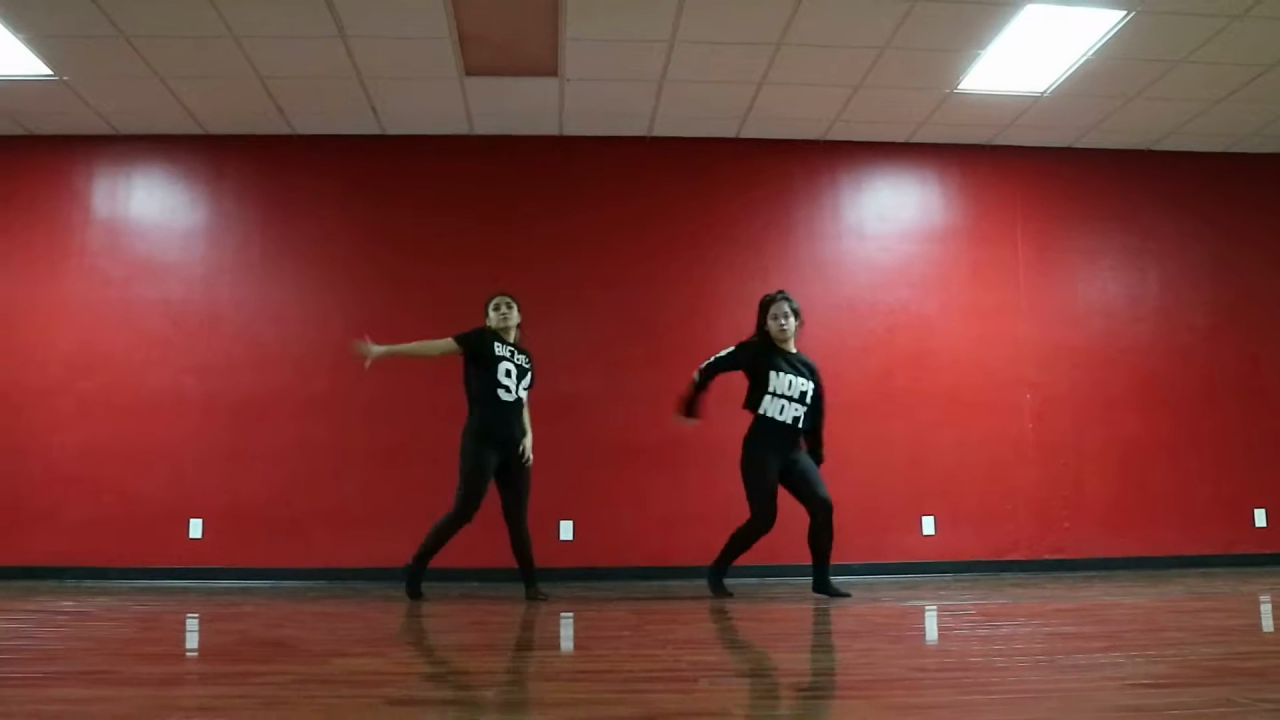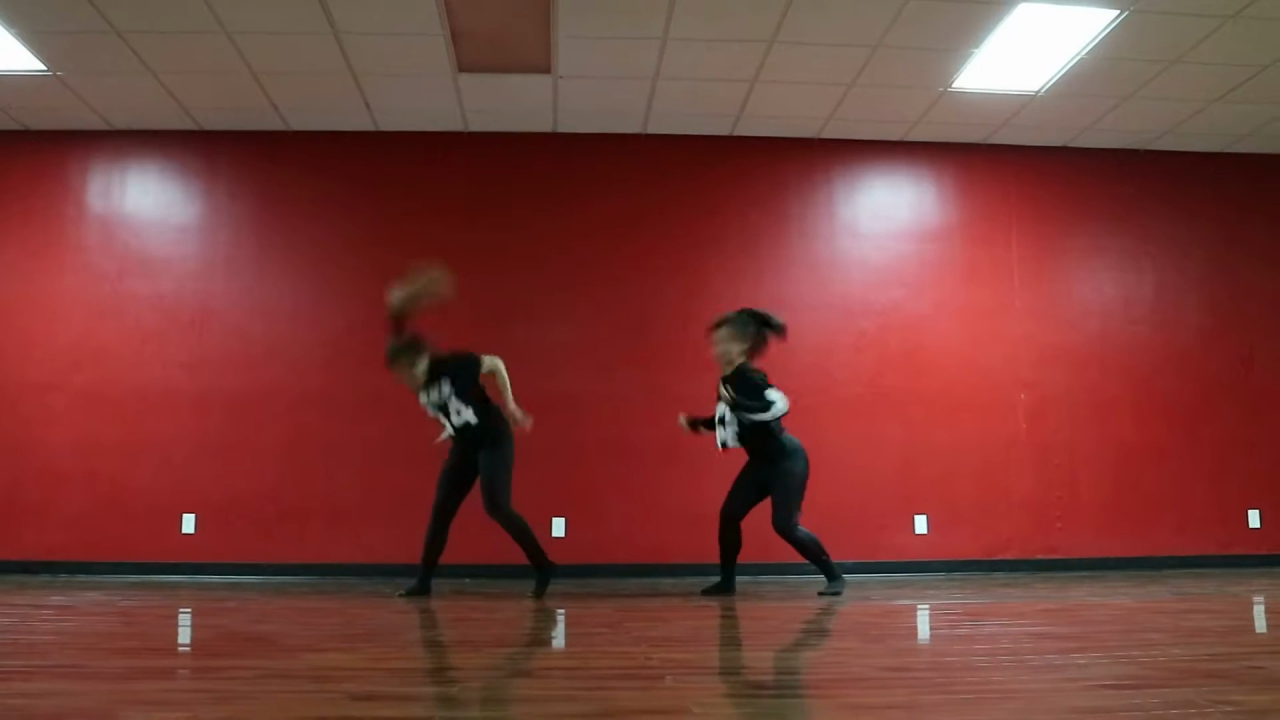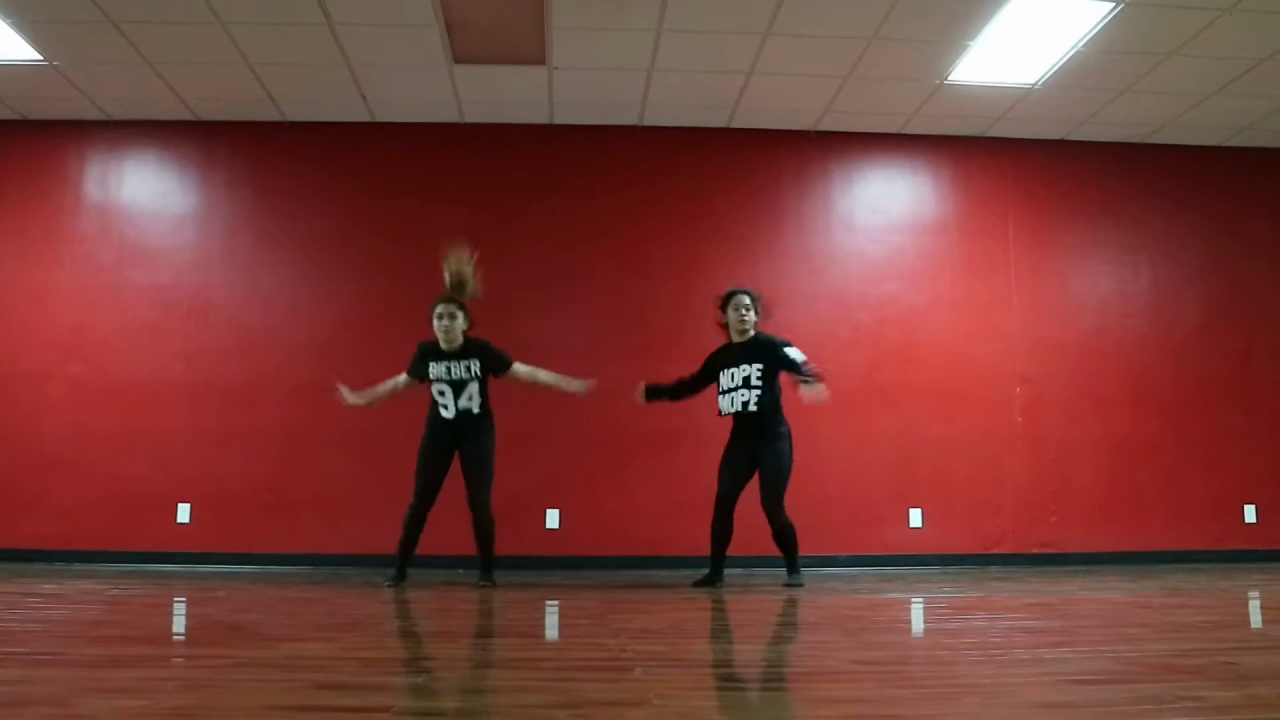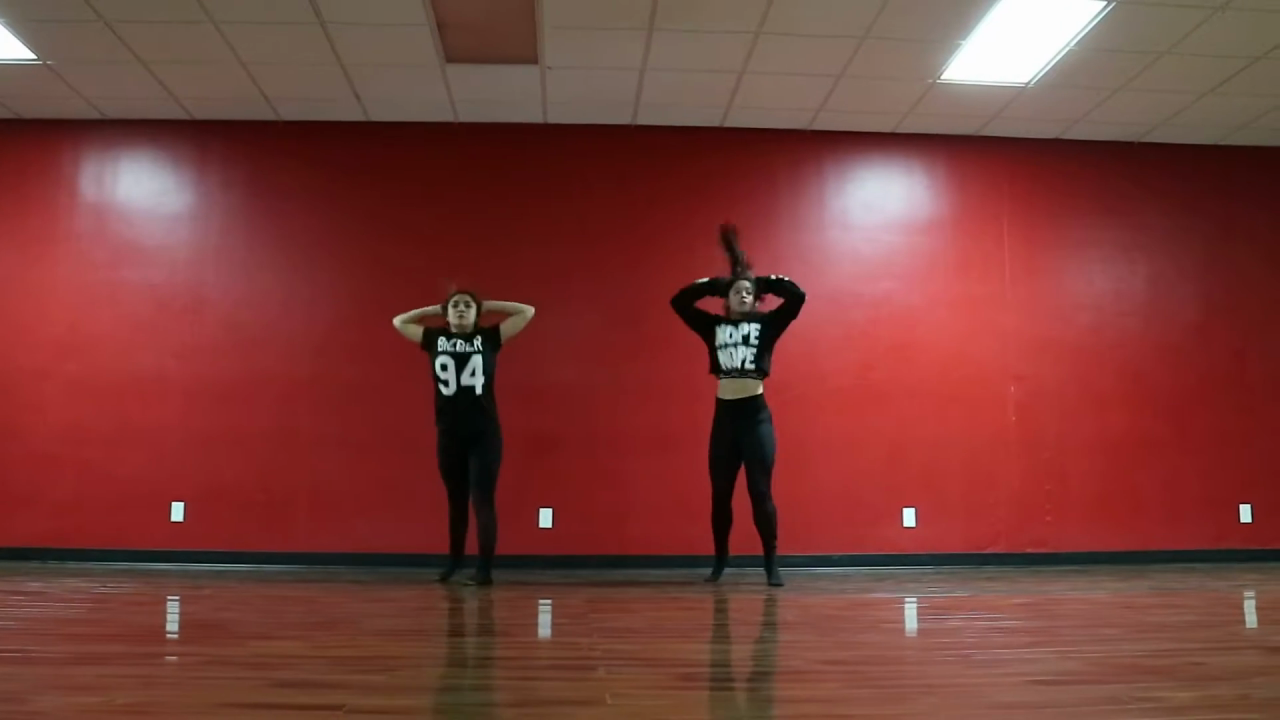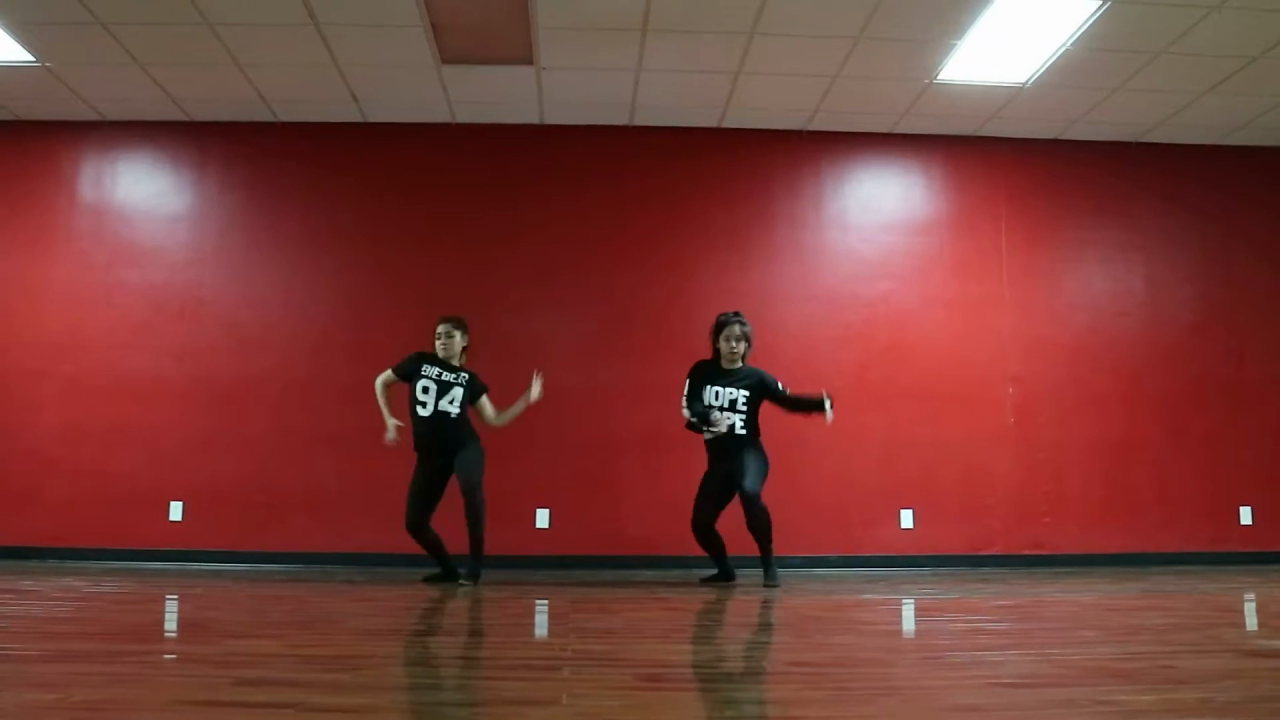
dt=0.7s
person 1, frame 1
left shoulder: (525, 357)
right shoulder: (482, 339)
right elbow: (437, 346)
left wrist: (528, 436)
right wrist: (383, 350)
left hip: (513, 444)
right hip: (481, 439)
left knee: (517, 517)
right knee: (464, 511)
left ankle: (531, 584)
right ankle: (415, 570)
person 1, frame 2
left shoulder: (451, 365)
right shoulder: (421, 384)
left elbow: (496, 365)
left wrist: (510, 409)
left hip: (493, 442)
right hip: (463, 446)
left knee: (496, 508)
right knee: (440, 512)
left ankle: (544, 568)
right ankle: (424, 581)
person 1, frame 3
left shoulder: (481, 350)
right shoulder: (425, 352)
left elbow: (524, 371)
right elbow: (402, 381)
left wrist: (569, 384)
right wrist: (362, 397)
left hip: (477, 433)
right hip: (438, 434)
left knee: (479, 503)
right knee: (421, 501)
left ankle: (486, 572)
right ankle: (400, 569)
person 1, frame 4
left shoulder: (489, 338)
right shoulder: (436, 339)
left elbow: (528, 312)
right elbow: (398, 322)
left wrist: (488, 305)
right wrist: (435, 309)
left hip: (485, 434)
right hip: (449, 434)
left knee: (482, 500)
right knee: (456, 500)
left ankle: (484, 569)
right ankle: (454, 560)
person 1, frame 5
left shoulder: (469, 378)
right shoulder: (418, 361)
left elbow: (495, 420)
right elbow: (381, 381)
left wrist: (528, 400)
right wrist: (388, 419)
left hip: (465, 447)
right hip: (429, 454)
left knee: (471, 487)
right knee: (414, 523)
left ankle: (475, 564)
right ankle: (448, 568)
person 2, frame 1
left shoulder: (809, 369)
right shoulder: (756, 351)
left elbow: (815, 416)
right elbow: (710, 368)
left wrist: (816, 456)
right wrist: (690, 405)
left hip: (793, 450)
right hip: (760, 448)
left knee: (823, 505)
right knee: (764, 518)
left ankle: (821, 579)
right ankle: (717, 572)
person 2, frame 2
left shoulder: (747, 377)
right shoulder: (728, 381)
left elbow: (776, 406)
left wrist: (737, 408)
right wrist: (696, 423)
left hip: (785, 459)
right hip: (761, 462)
left knee: (785, 526)
right knee: (728, 516)
left ankle: (835, 577)
right ankle: (726, 582)
person 2, frame 3
left shoulder: (769, 345)
right shoulder: (719, 357)
left elbow: (795, 360)
right elbow: (690, 384)
left wrist: (810, 379)
right wrist: (652, 392)
left hip: (773, 437)
right hip: (740, 439)
left knee: (772, 507)
right knee: (723, 501)
left ankle: (794, 570)
right ankle: (715, 571)
person 2, frame 4
left shoulder: (766, 324)
right shoulder: (713, 324)
left elbow: (797, 297)
right elbow: (679, 301)
left wrist: (764, 283)
right wrist: (714, 283)
left hip: (756, 416)
right hip: (725, 415)
left knee: (760, 491)
right knee: (721, 493)
left ankle: (772, 564)
right ankle: (720, 561)
person 2, frame 5
left shoulder: (755, 378)
right shoulder: (700, 372)
left elbow: (788, 401)
right elbow: (690, 407)
left wrist: (820, 404)
right wrist: (705, 420)
left hip: (747, 453)
right hip: (718, 458)
left knee: (750, 495)
right knee: (700, 521)
left ankle: (769, 566)
right ankle: (724, 569)
